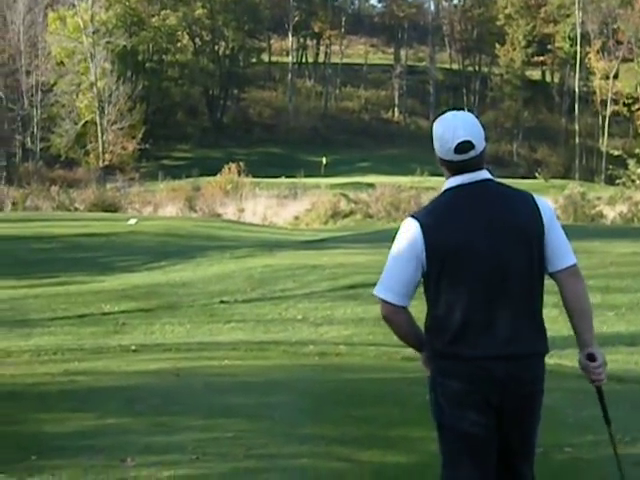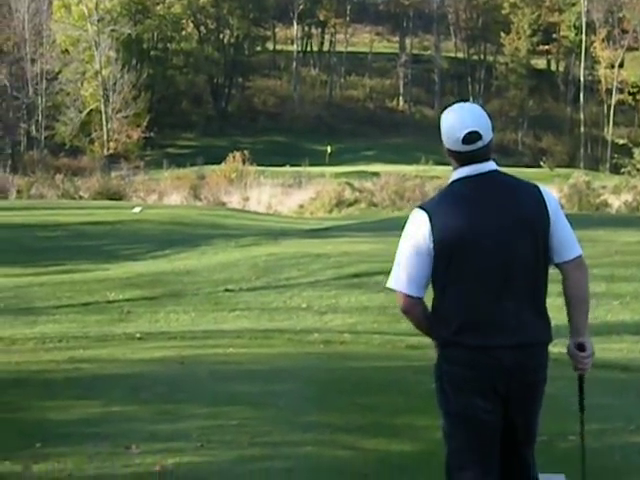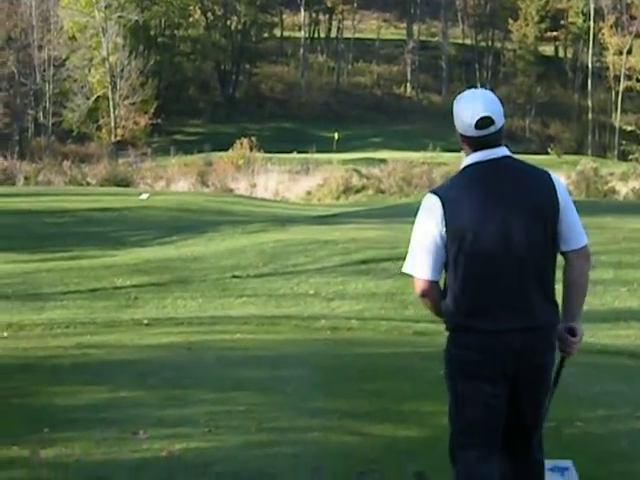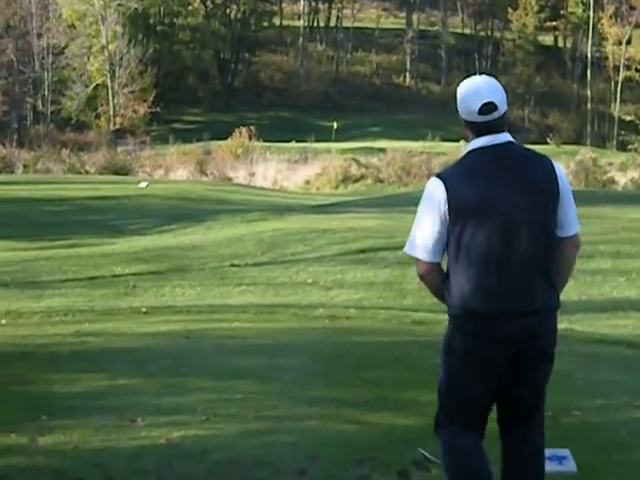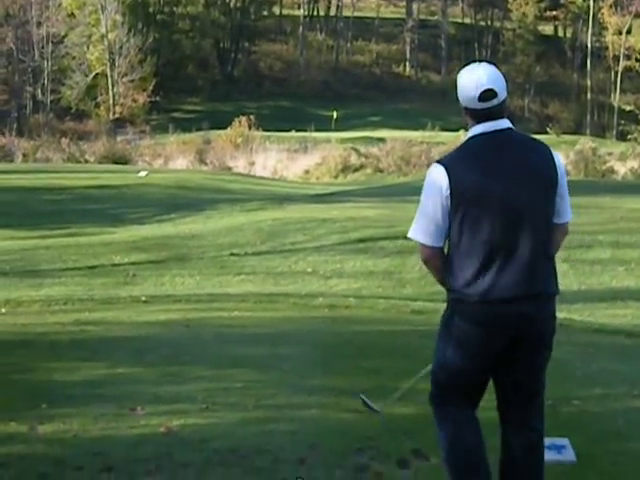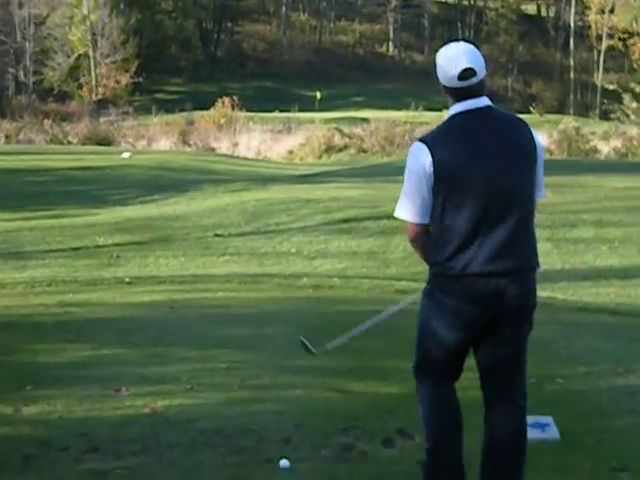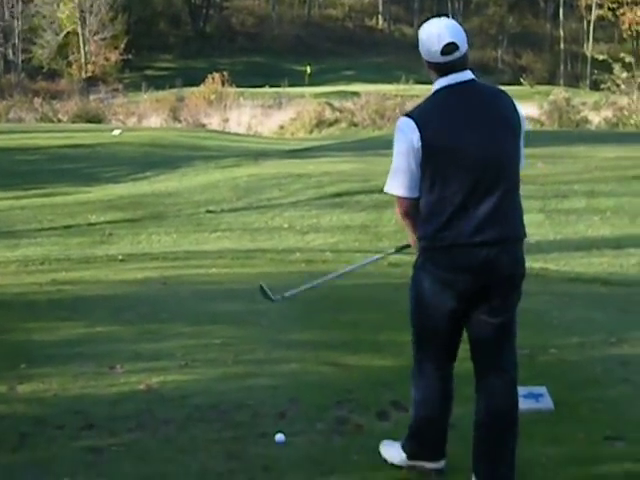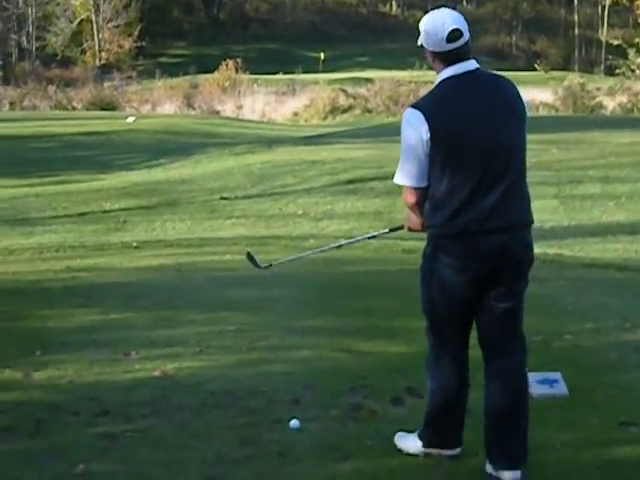
dt=0.1s
person 1, frame 1
left shoulder: (423, 224)
right shoulder: (532, 207)
left elbow: (391, 309)
right elbow: (571, 279)
left wrist: (425, 348)
right wrist: (589, 347)
left hip: (460, 374)
right hip: (524, 368)
person 1, frame 2
left shoulder: (430, 215)
right shoulder: (538, 198)
left elbow: (407, 302)
right elbow: (575, 269)
left wrist: (442, 336)
right wrist: (580, 337)
left hip: (465, 361)
right hip: (528, 355)
person 1, frame 3
left shoulder: (443, 200)
right shoulder: (548, 184)
left elbow: (424, 287)
right elbow: (579, 258)
right wrist: (569, 320)
left hip: (475, 345)
right hip: (537, 340)
right knee: (525, 446)
person 1, frame 4
left shoulder: (446, 184)
right shoulder: (548, 170)
left elbow: (426, 269)
right elbow: (569, 244)
left hip: (476, 328)
right hip: (537, 323)
left knee: (459, 428)
right knee: (524, 429)
person 1, frame 5
left shoulder: (446, 170)
right shoulder: (546, 157)
left elbow: (429, 253)
right elbow: (559, 229)
left hip: (475, 311)
right hip: (536, 308)
left knee: (453, 404)
right knee: (524, 417)
person 1, frame 6
left shoulder: (428, 148)
right shoulder: (524, 134)
left elbow: (416, 230)
left hip: (455, 287)
right hip: (517, 282)
left knee: (435, 380)
right knee: (506, 391)
person 1, frame 7
left shoulder: (415, 122)
right shoulder: (507, 106)
left elbow: (405, 203)
left wrist: (421, 235)
left hip: (445, 261)
right hip: (505, 253)
left knee: (433, 359)
right knee: (497, 363)
person 1, frame 8
left shoulder: (421, 113)
right shoulder: (510, 93)
left elbow: (414, 193)
left wrist: (423, 217)
left hip: (455, 245)
right hip: (513, 238)
left knee: (447, 344)
right knee: (506, 347)
left ankle: (441, 437)
